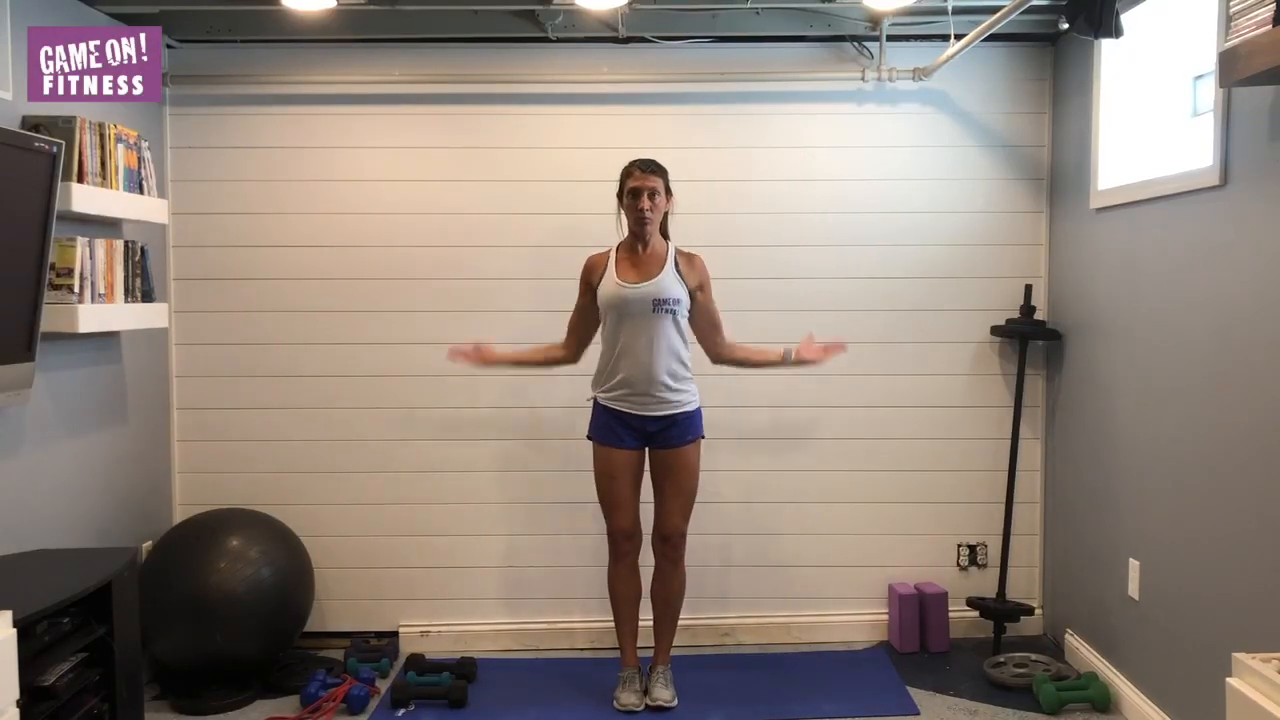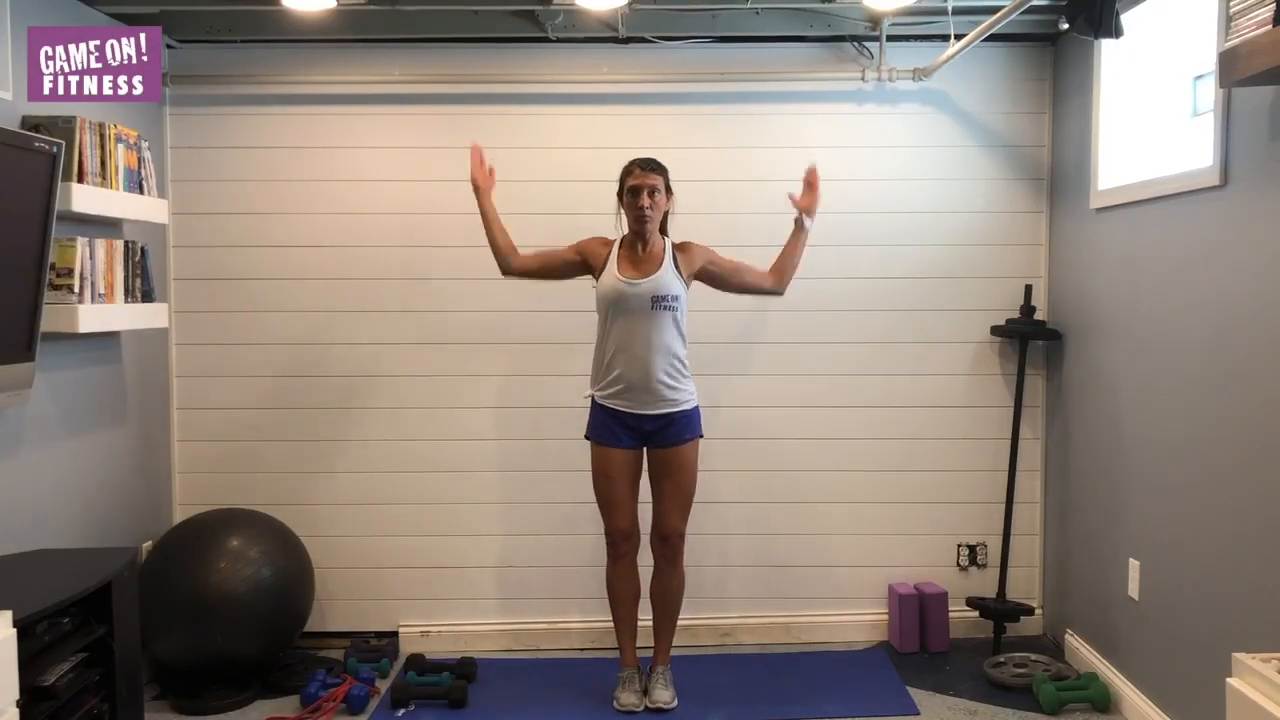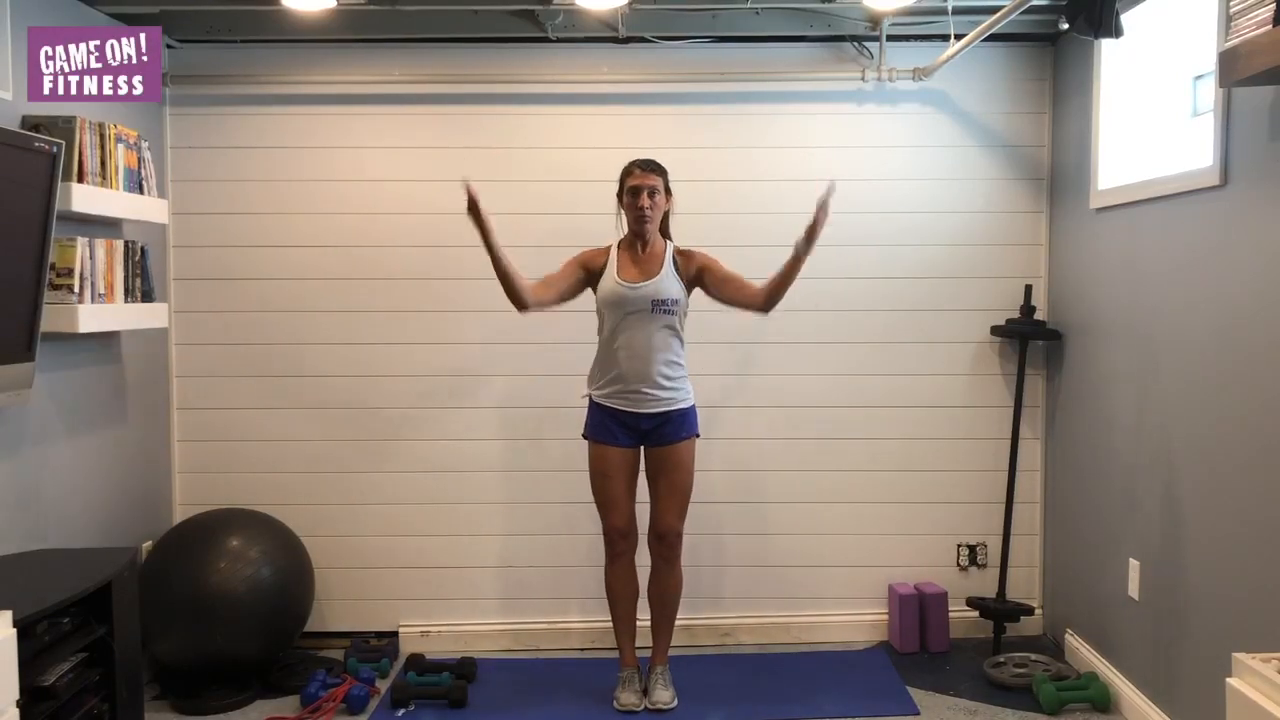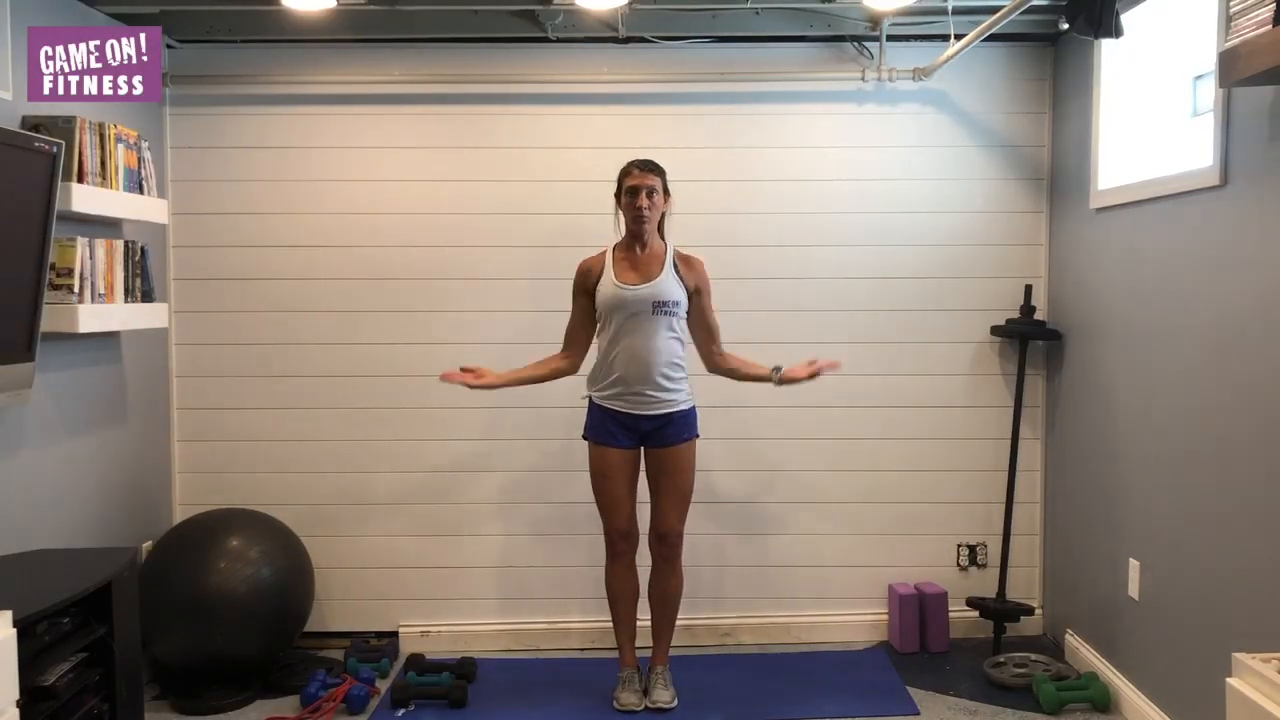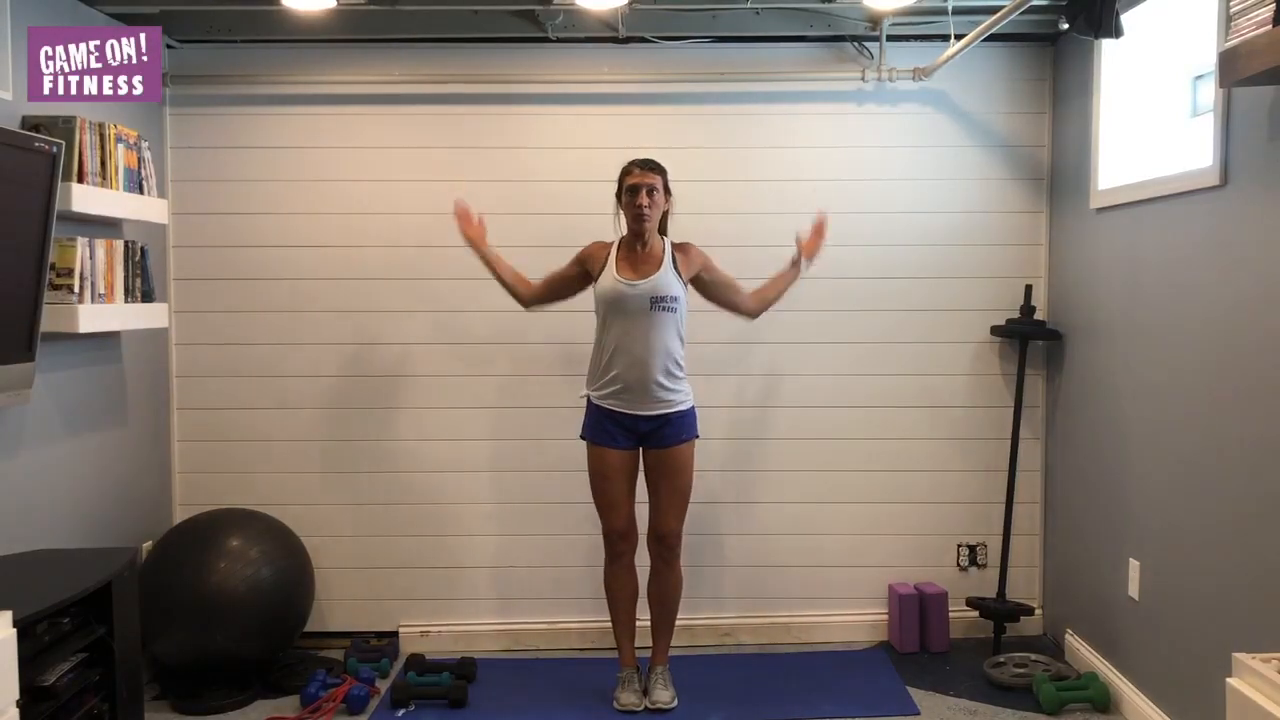
dt=0.3s
person 1, frame 1
left shoulder: (690, 266)
right shoulder: (598, 267)
left elbow: (719, 348)
right elbow: (570, 349)
left wrist: (790, 355)
right wrist: (499, 356)
left hip: (677, 416)
right hip: (616, 416)
left knee: (671, 541)
right knee: (623, 541)
left ankle: (662, 665)
right ankle: (628, 667)
person 1, frame 2
left shoulder: (690, 257)
right shoulder: (596, 254)
left elbow: (774, 281)
right elbow: (513, 264)
left wrist: (803, 221)
right wrist: (485, 198)
left hip: (675, 414)
right hip: (613, 415)
left knee: (669, 542)
right knee: (621, 541)
left ankle: (661, 667)
right ankle: (628, 668)
person 1, frame 3
left shoulder: (690, 263)
right shoulder: (595, 262)
left elbow: (764, 299)
right elbow: (525, 298)
left wrist: (807, 240)
right wrist: (485, 231)
left hip: (672, 414)
right hip: (611, 414)
left knee: (667, 540)
right knee: (619, 539)
left ankle: (660, 666)
right ankle: (627, 667)
person 1, frame 4
left shoulder: (688, 268)
right shoulder: (594, 268)
left elbow: (715, 356)
right elbow: (569, 358)
left wrist: (778, 374)
right wrist: (498, 378)
left hip: (673, 415)
right hip: (611, 416)
left knee: (668, 541)
right knee: (620, 541)
left ankle: (661, 666)
right ankle: (628, 667)
person 1, frame 5
left shoulder: (688, 258)
right shoulder: (596, 257)
left elbow: (750, 305)
right elbow: (531, 295)
left wrist: (799, 261)
right wrist: (482, 248)
left hip: (671, 415)
right hip: (609, 415)
left knee: (667, 542)
right knee: (618, 541)
left ankle: (661, 666)
right ankle: (627, 668)
